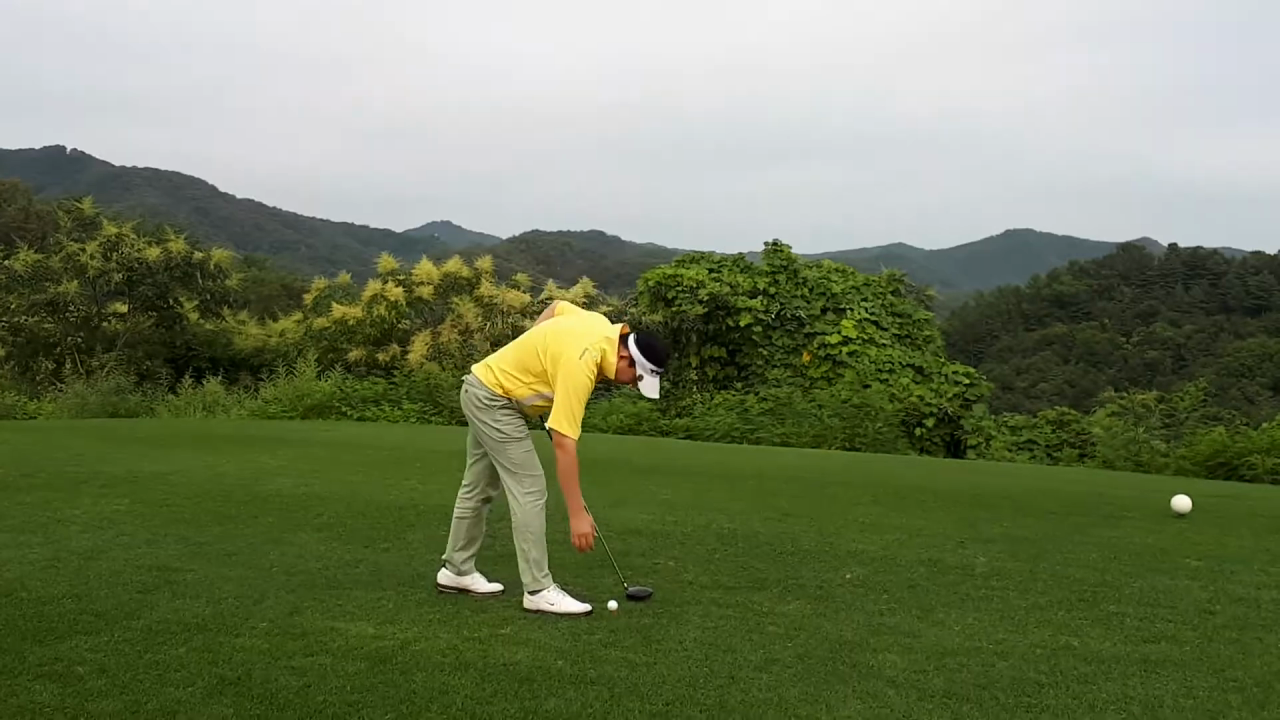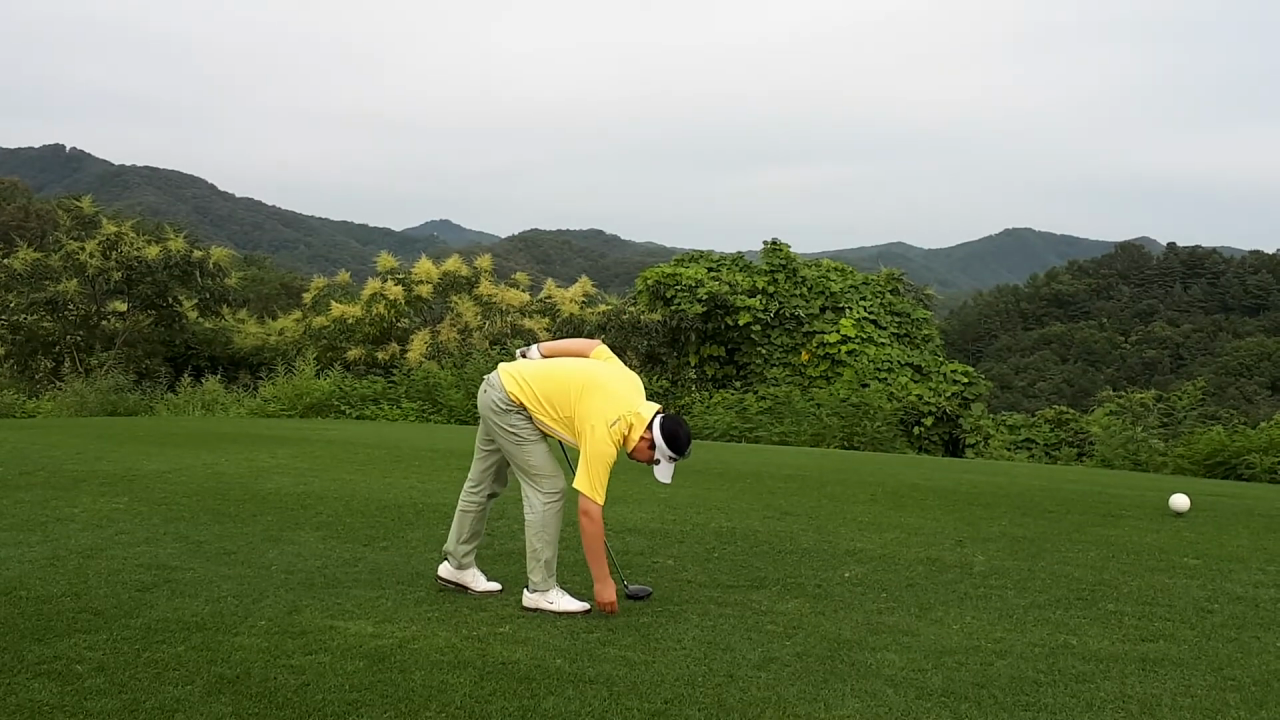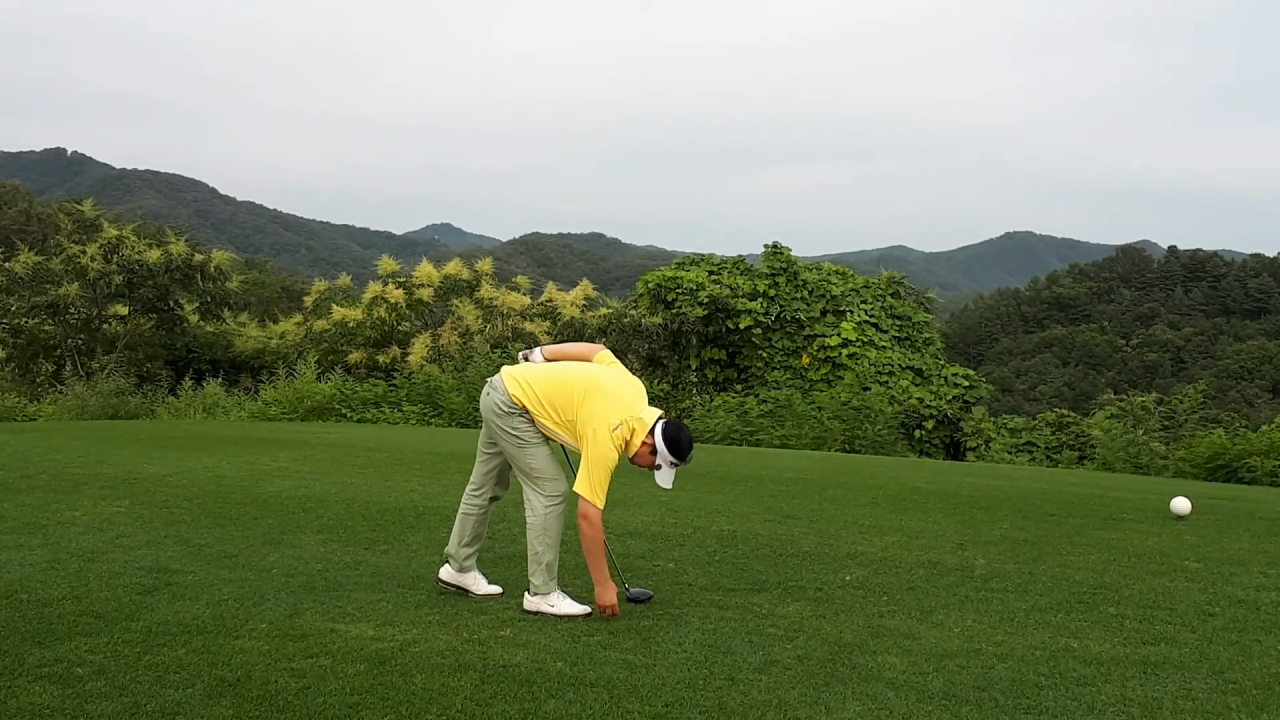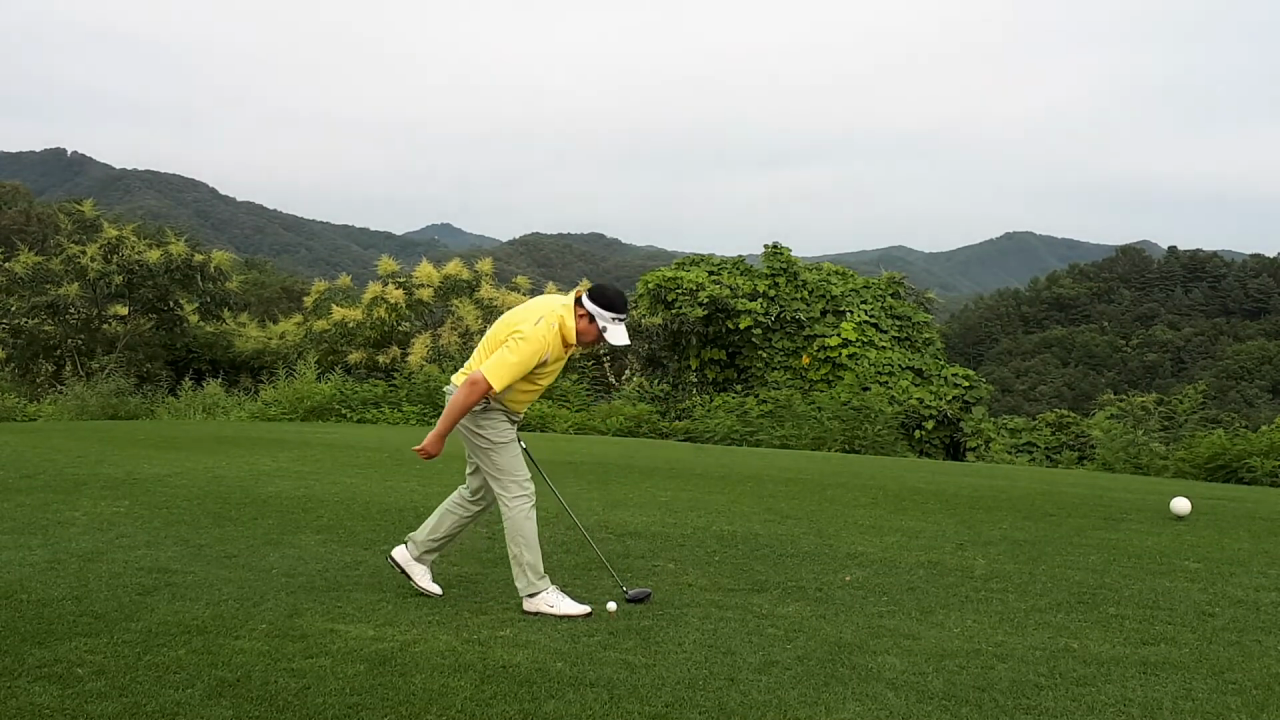
dt=1s
person 1, frame 1
left shoulder: (604, 329)
right shoulder: (580, 366)
left elbow: (556, 309)
right elbow: (564, 445)
right wrist: (578, 515)
left hip: (485, 388)
right hip: (493, 397)
left knee: (481, 486)
right knee: (530, 488)
left ankle: (457, 570)
right ankle: (538, 590)
person 1, frame 2
left shoulder: (633, 387)
right shoulder: (605, 433)
left elbow: (594, 346)
right elbow: (588, 511)
left wrist: (536, 352)
right wrist: (603, 582)
left hip: (503, 385)
right hip: (509, 401)
left knee: (485, 484)
right knee: (548, 489)
left ankle: (458, 564)
right ankle: (541, 589)
person 1, frame 3
left shoulder: (635, 392)
right shoulder: (607, 439)
left elbow: (598, 351)
right elbow: (588, 515)
left wrist: (539, 355)
right wrist: (603, 585)
left hip: (506, 387)
right hip: (511, 404)
left knee: (486, 487)
right knee: (550, 493)
left ankle: (458, 568)
right ankle: (542, 593)
person 1, frame 4
left shoulder: (563, 314)
right shoulder: (539, 335)
right elbow: (476, 383)
right wrist: (437, 436)
left hip: (495, 405)
right hip: (477, 406)
left knee: (479, 492)
right knee: (518, 494)
left ankle: (414, 551)
right ankle: (538, 593)
